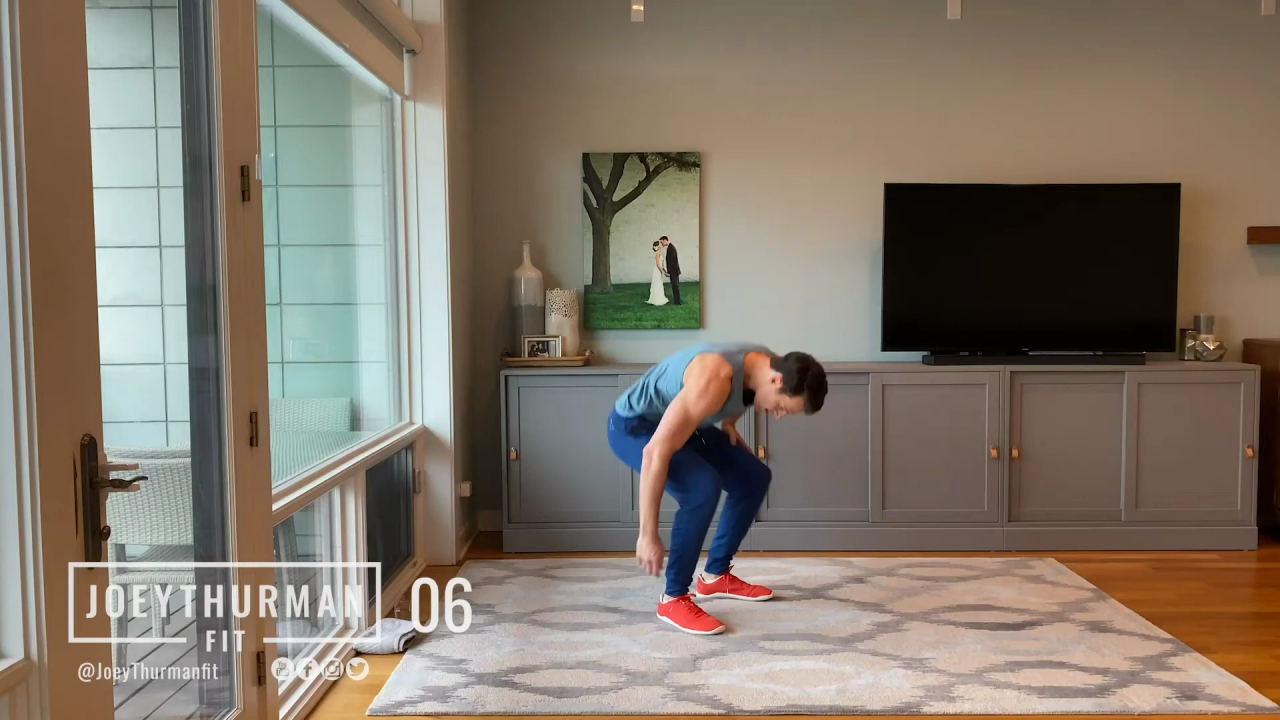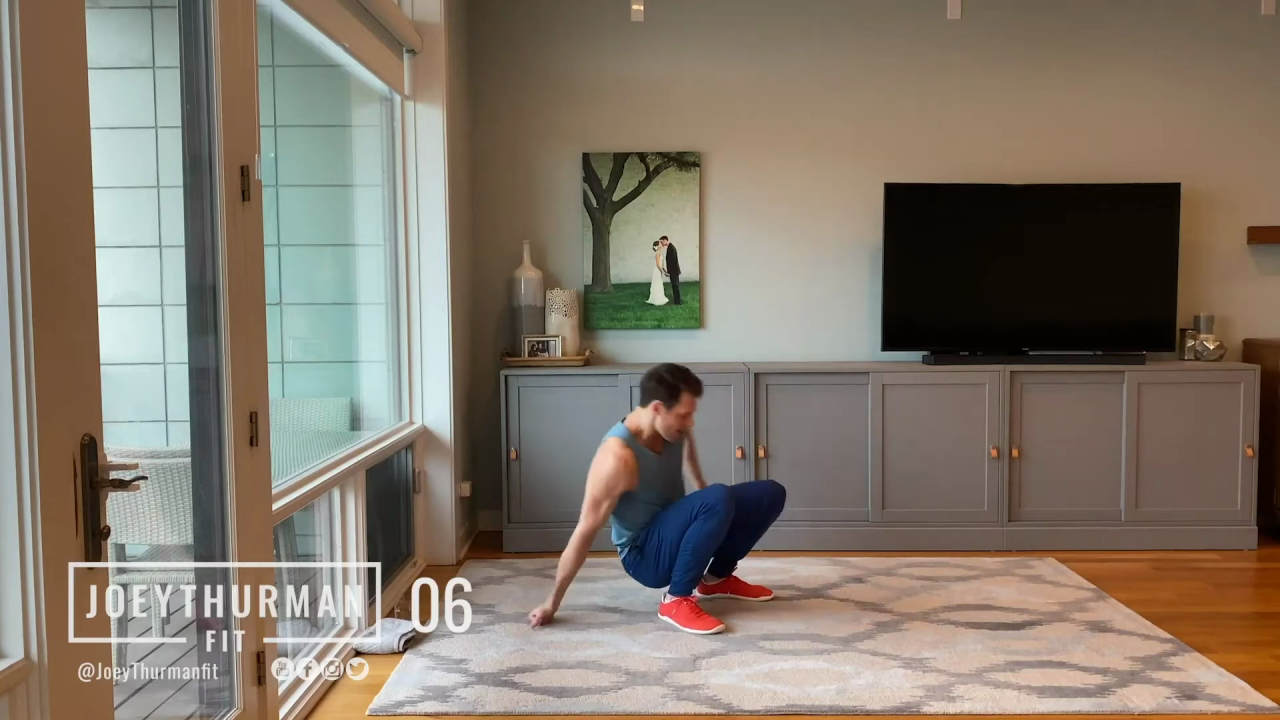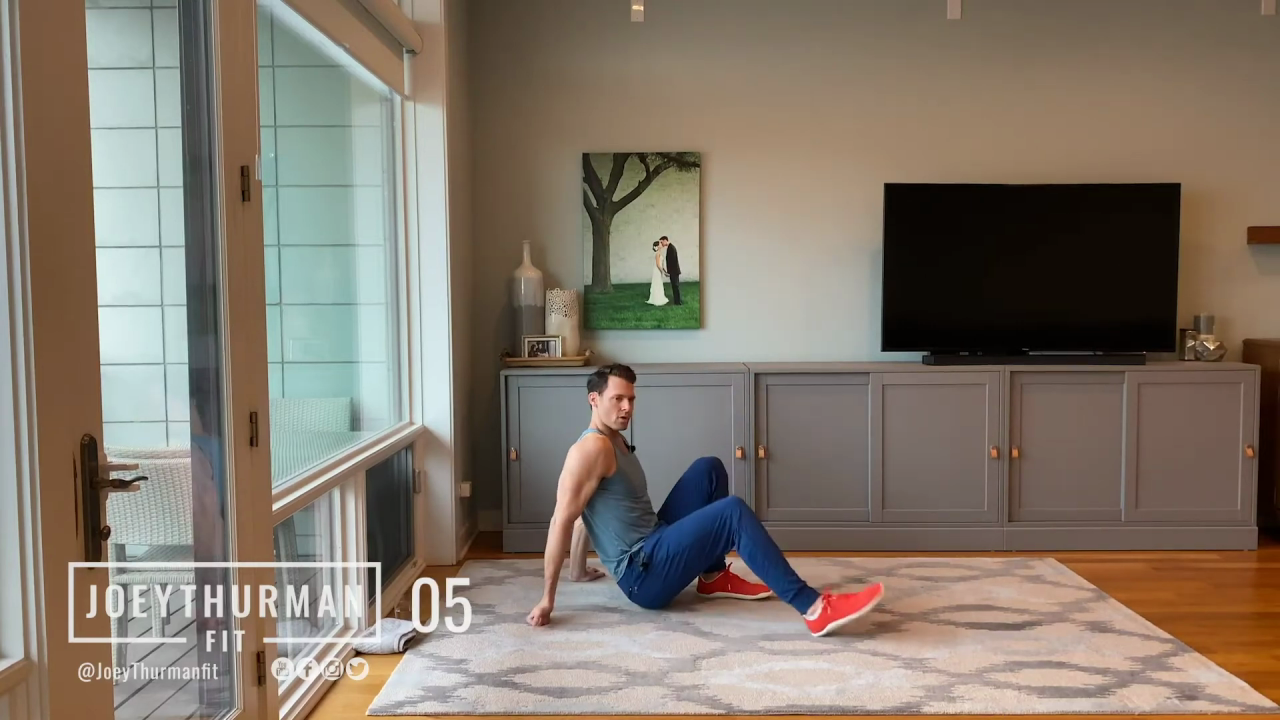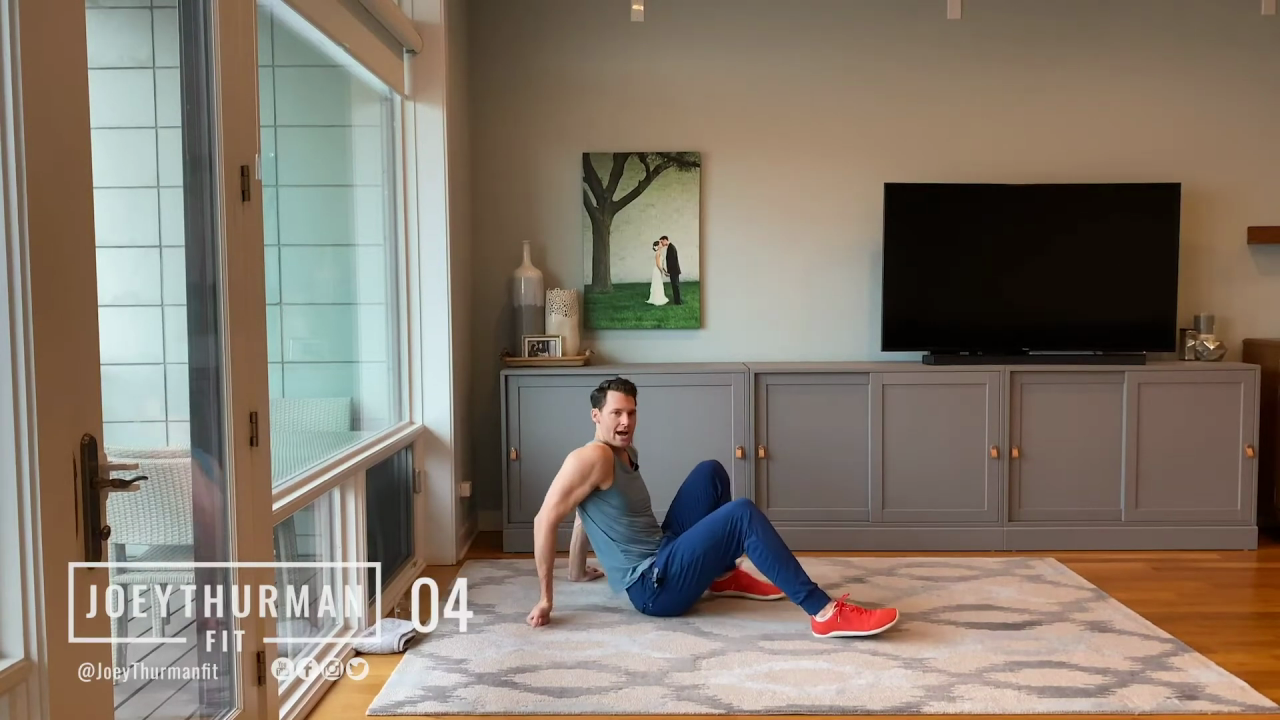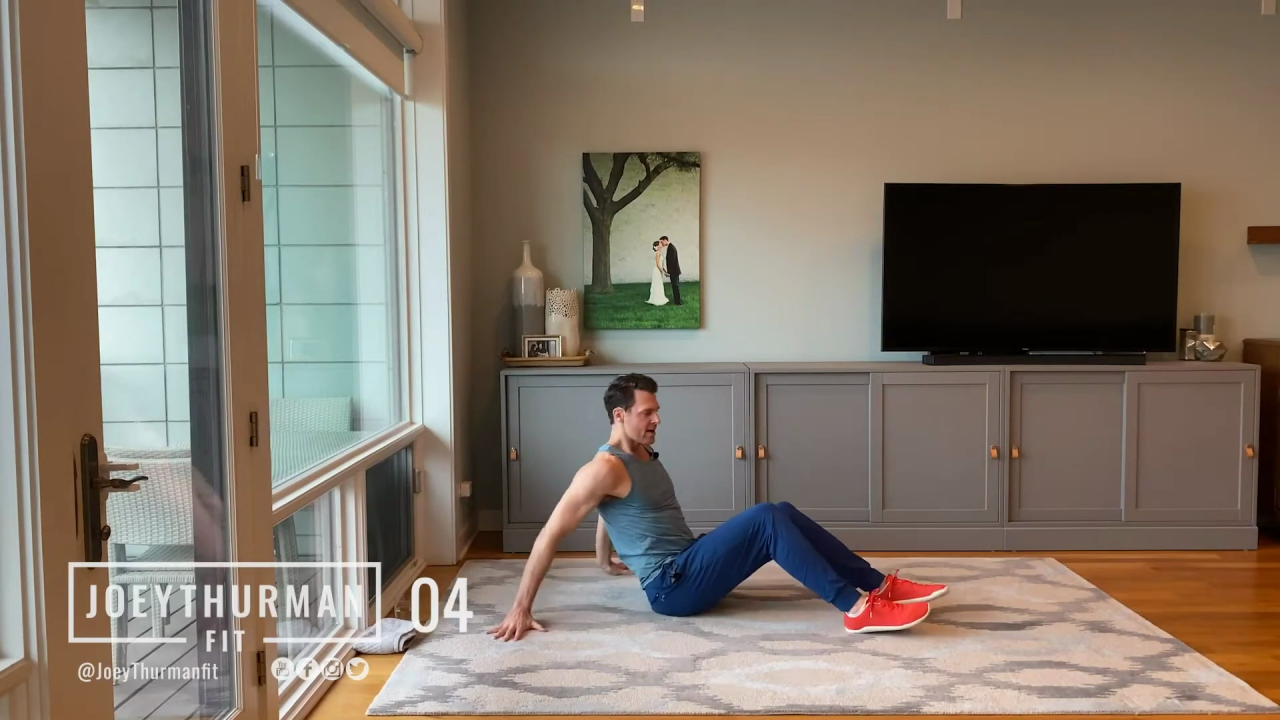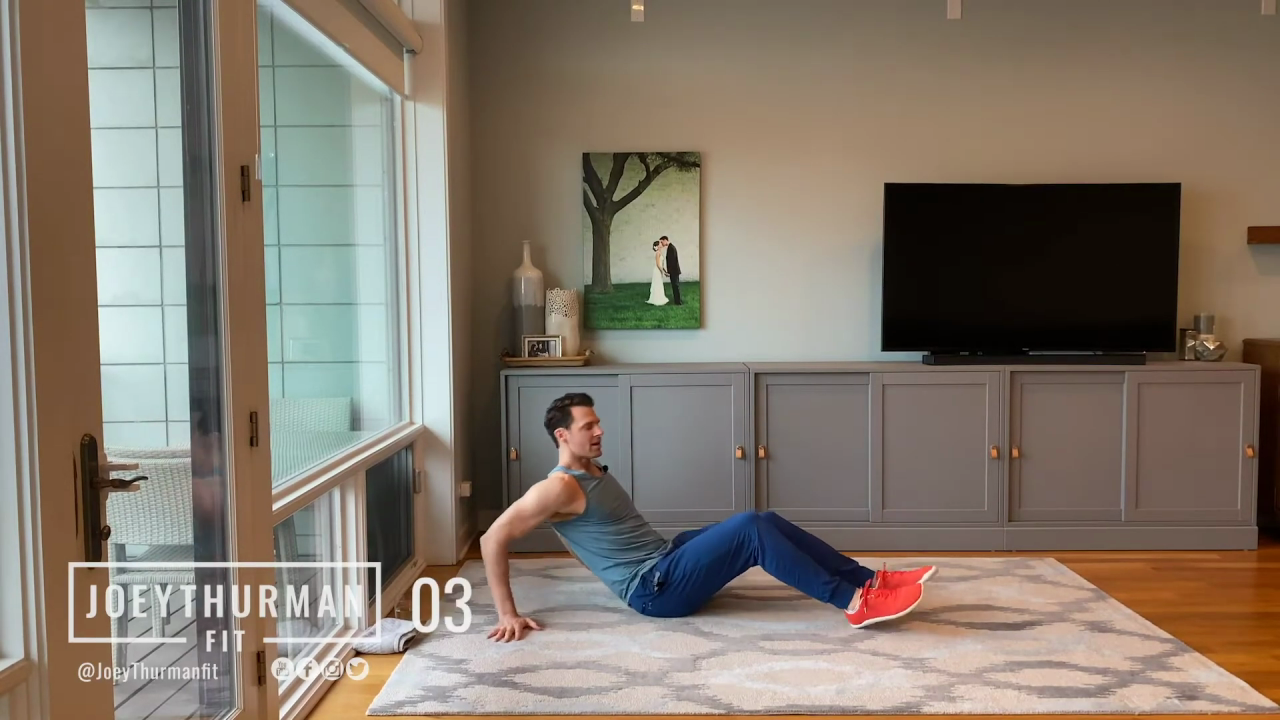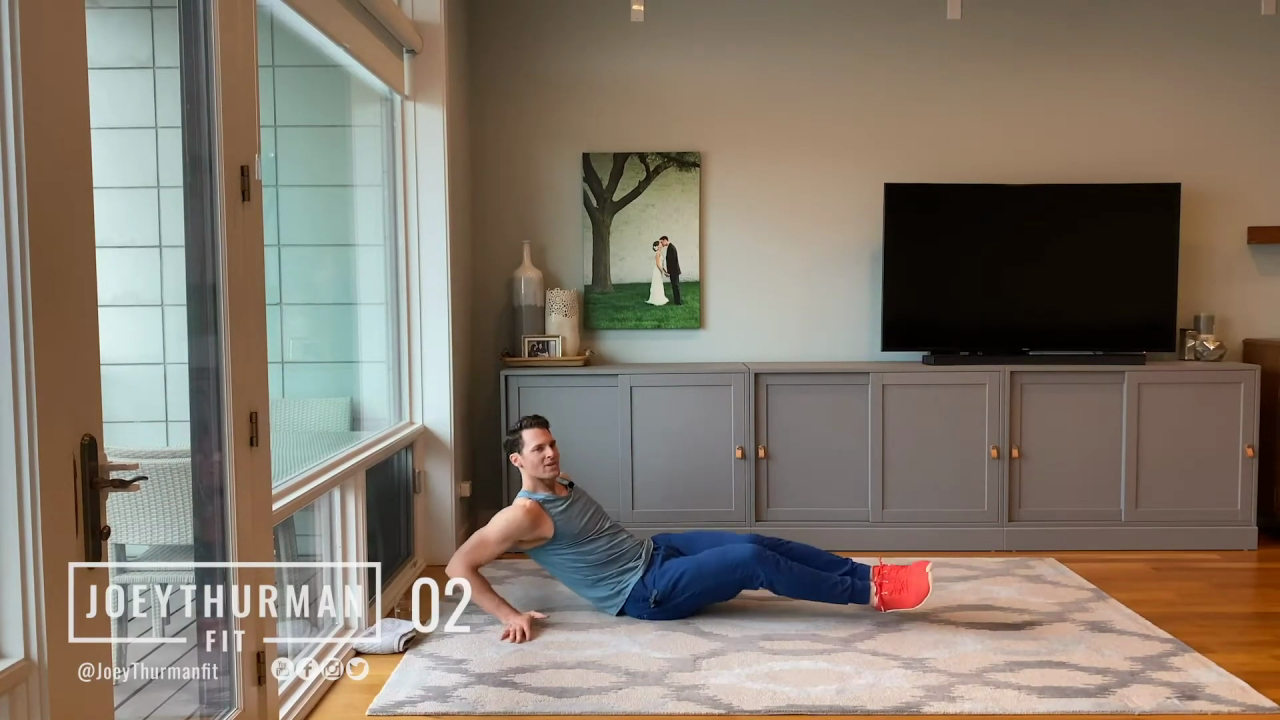
dt=0.7s
person 1, frame 1
left shoulder: (766, 364)
right shoulder: (716, 378)
right elbow: (655, 453)
left wrist: (729, 426)
right wrist: (648, 536)
right hip: (634, 427)
left knee: (754, 478)
right knee: (703, 489)
left ankle: (714, 576)
right ankle: (674, 597)
person 1, frame 2
left shoulder: (668, 423)
right shoulder: (618, 456)
right elbow: (584, 531)
left wrist: (700, 484)
right wrist: (551, 604)
left hip: (678, 531)
right hip: (644, 555)
left knee: (772, 494)
right knee: (719, 499)
left ankle: (716, 578)
right ankle: (676, 598)
person 1, frame 3
left shoulder: (615, 441)
right shoulder: (591, 449)
left elbow: (586, 515)
right elbow: (562, 519)
left wrist: (579, 570)
right wrist: (547, 599)
left hip: (655, 545)
right hip: (643, 575)
left knee: (710, 468)
right knee: (733, 512)
left ankle: (714, 577)
right ankle: (815, 608)
person 1, frame 4
left shoulder: (625, 453)
right shoulder: (591, 457)
left elbow: (586, 515)
right elbow: (545, 520)
left wrist: (577, 570)
right wrist: (546, 599)
left hip: (664, 553)
right hip: (653, 588)
left knee: (710, 472)
right knee: (743, 514)
left ankle: (723, 575)
right ankle: (824, 613)
person 1, frame 5
left shoulder: (642, 453)
right shoulder: (605, 469)
right elbow: (551, 534)
left wrist: (607, 562)
right wrist: (520, 609)
left hip: (688, 562)
right hip: (672, 586)
left knee: (783, 513)
right knee: (766, 518)
left ankle: (880, 585)
right ankle: (857, 609)
person 1, frame 6
left shoulder: (594, 472)
right shoulder: (558, 488)
right elbow: (493, 539)
right wrist: (508, 613)
left hip: (668, 556)
right hip: (656, 590)
left knee: (768, 521)
right knee: (751, 526)
left ankle: (871, 580)
right ankle: (853, 603)
person 1, frame 7
left shoulder: (562, 484)
right shoulder: (523, 515)
right elbow: (458, 566)
right wrist: (508, 615)
left hip: (656, 552)
right hip: (645, 593)
left knee: (753, 540)
right knee: (751, 558)
left ankle: (866, 574)
right ankle: (868, 593)
